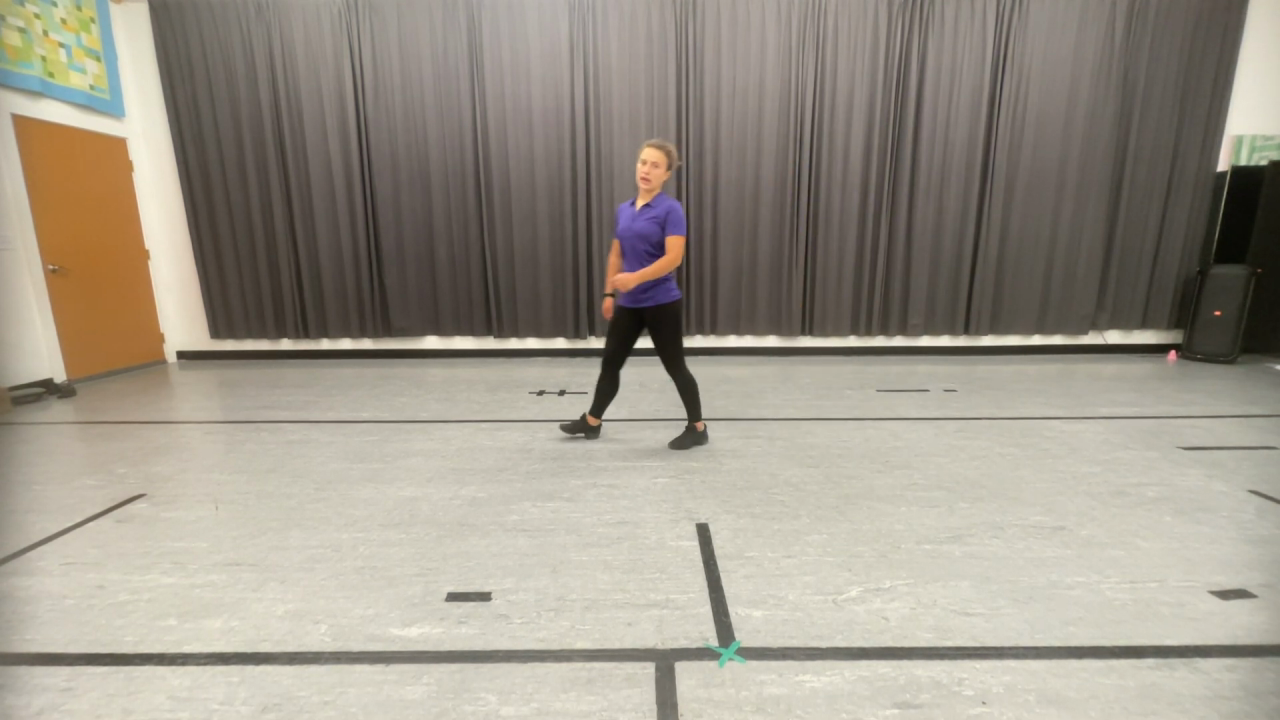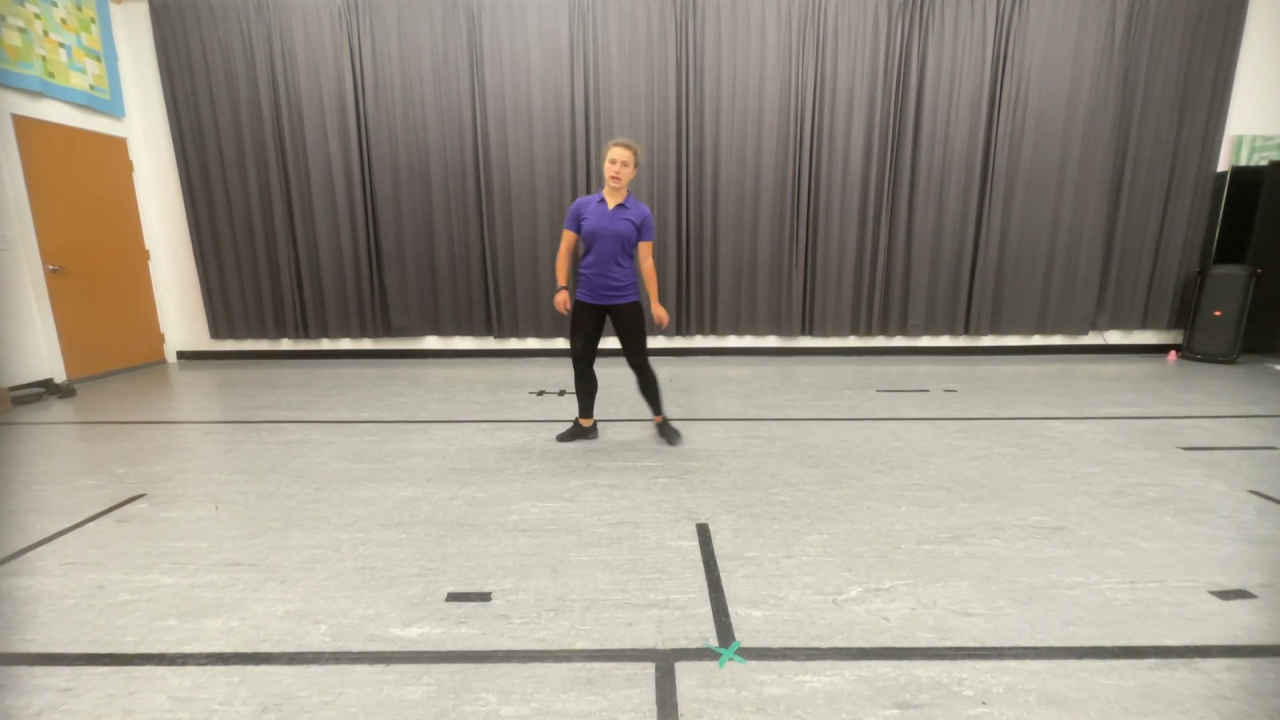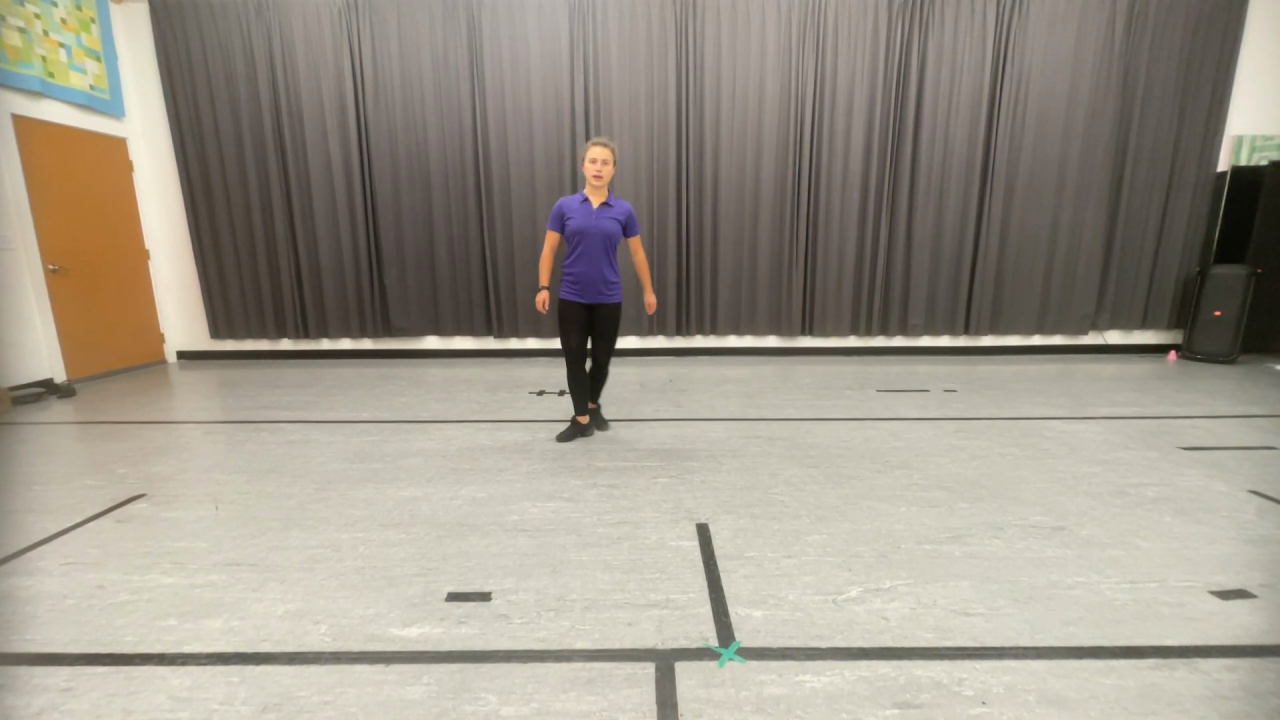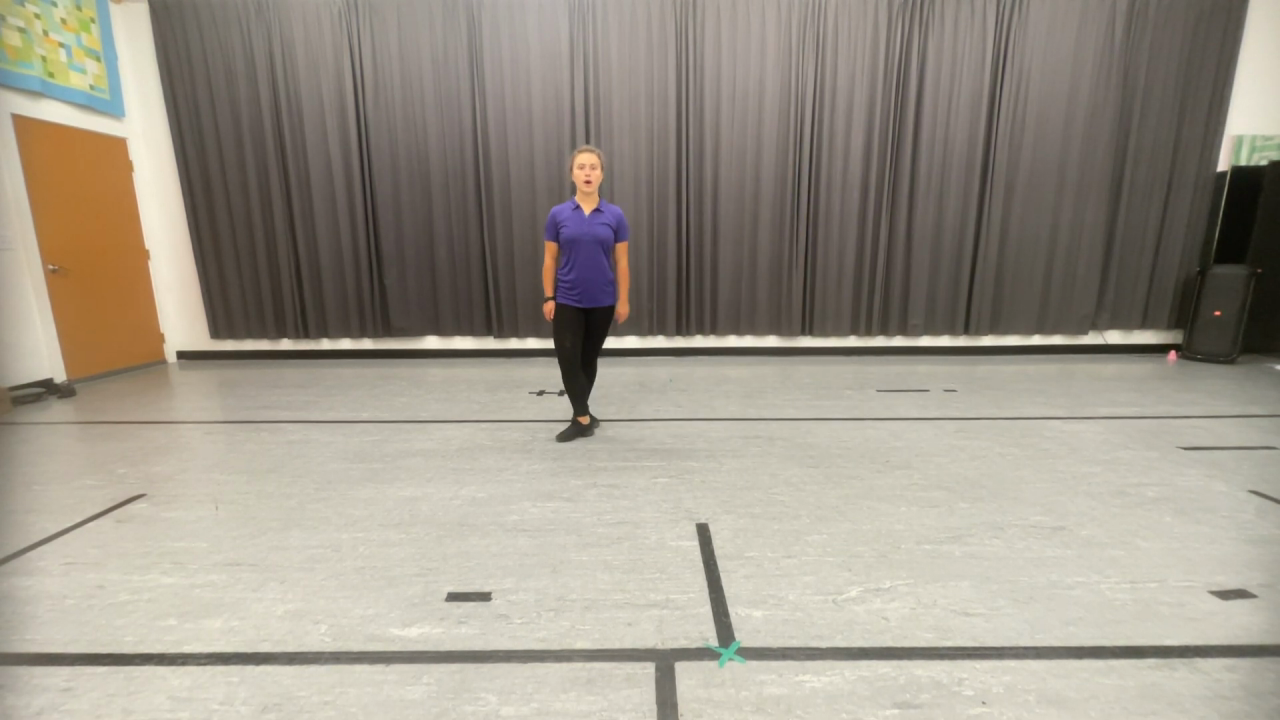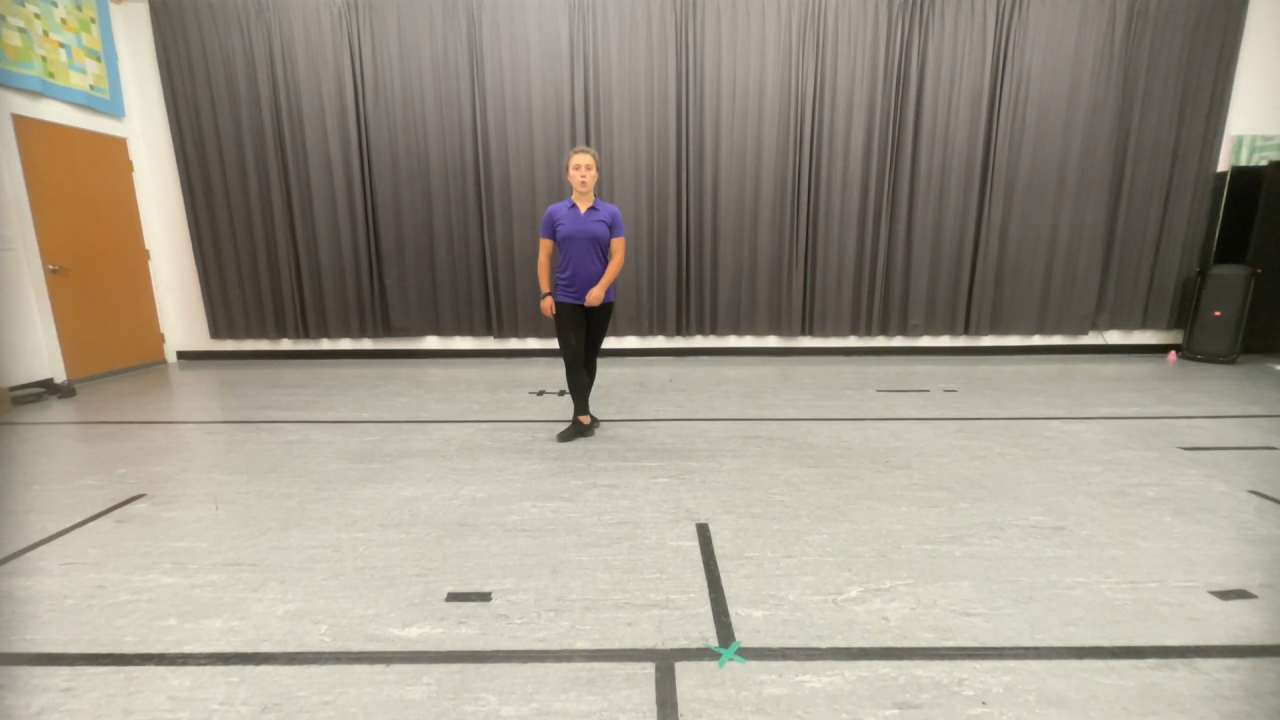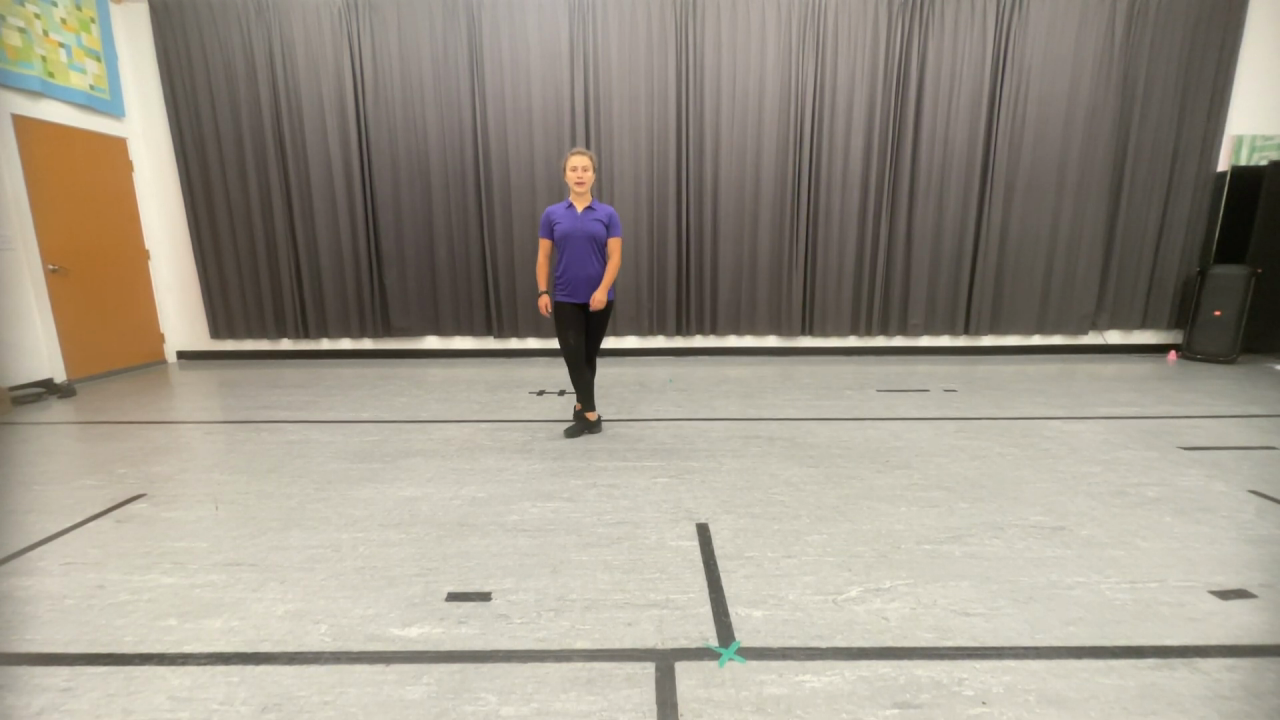
dt=0.2s
person 1, frame 1
left shoulder: (671, 210)
right shoulder: (624, 211)
left elbow: (674, 257)
right elbow: (616, 255)
left wrist: (636, 278)
right wrist: (609, 293)
left hip: (662, 302)
right hip: (627, 304)
left knee: (675, 366)
right knee: (611, 362)
left ankle: (697, 428)
right ankle: (591, 421)
person 1, frame 2
left shoulder: (640, 213)
right shoulder: (582, 206)
left elbow: (646, 261)
right elbow: (566, 250)
left wrist: (655, 302)
right wrist: (562, 288)
left hip: (625, 300)
right hip: (587, 299)
left knee: (639, 362)
right knee: (581, 361)
left ankle: (661, 419)
right ankle: (585, 422)
person 1, frame 3
left shoulder: (624, 210)
right shoulder: (564, 206)
left elbow: (637, 254)
right elbow: (549, 250)
left wrist: (648, 290)
right wrist: (543, 287)
left hip: (608, 298)
right hip: (572, 297)
left knee: (602, 359)
right knee: (574, 358)
left ankle: (593, 406)
right ankle: (581, 419)
person 1, frame 4
left shoulder: (615, 215)
right shoulder: (558, 214)
left elbow: (621, 261)
right elbow: (550, 261)
left wrist: (623, 300)
right wrist: (549, 297)
left hip: (602, 302)
right hip: (568, 301)
left knee: (589, 359)
right knee: (568, 360)
left ankle: (583, 411)
right ankle: (582, 419)
person 1, frame 5
left shoulder: (611, 213)
right shoulder: (554, 213)
left elbow: (618, 256)
right elbow: (544, 257)
left wrist: (601, 287)
right wrist: (546, 293)
left hip: (600, 299)
right hip: (567, 299)
left knee: (589, 357)
right knee: (573, 358)
left ankle: (582, 412)
right ankle: (583, 418)
person 1, frame 6
left shoulder: (607, 214)
right shoulder: (552, 214)
left elbow: (614, 257)
right elbow: (544, 257)
left wrist: (603, 290)
right wrist: (543, 292)
left hip: (597, 298)
right hip: (565, 298)
left knee: (588, 356)
right knee: (574, 356)
left ankle: (583, 409)
right ankle: (590, 415)
